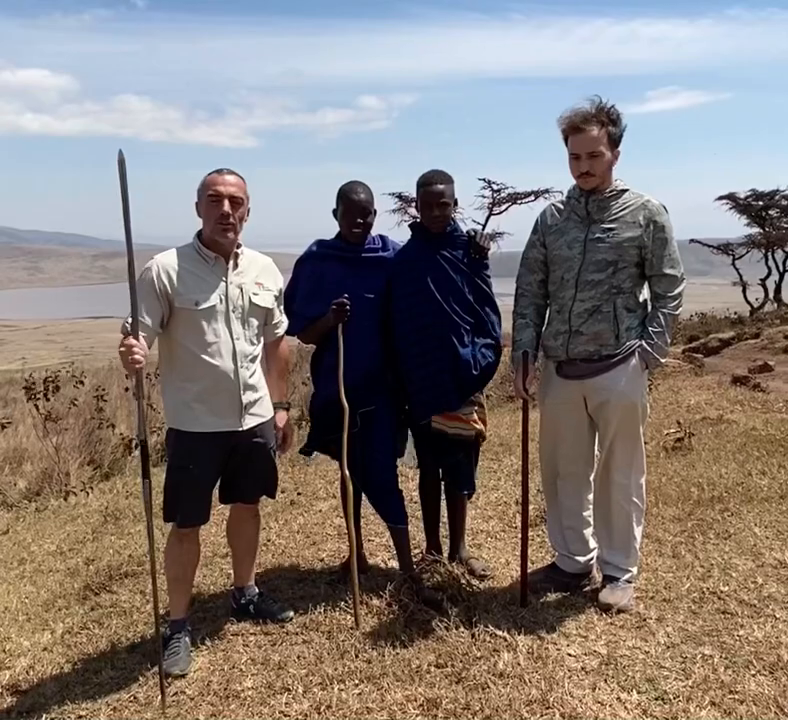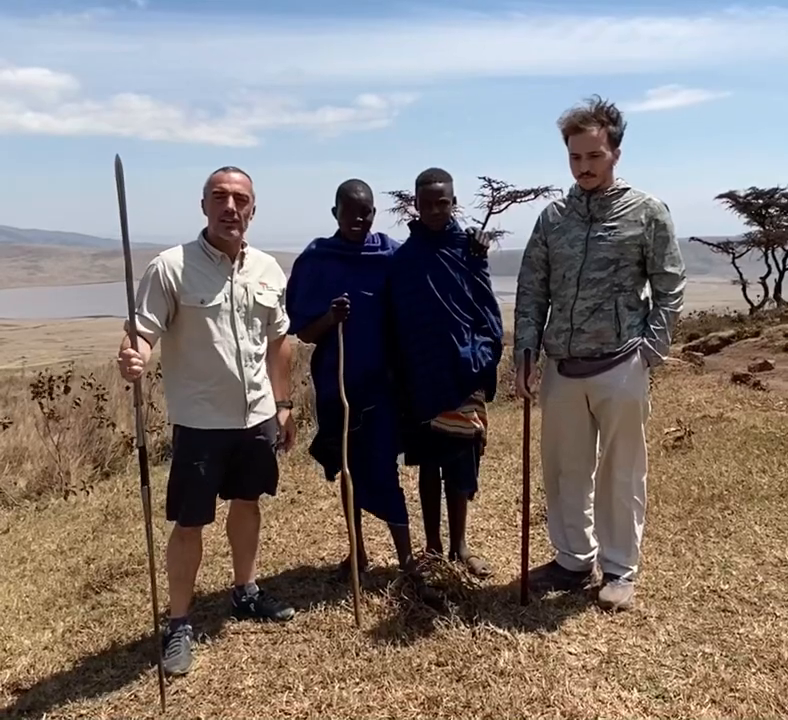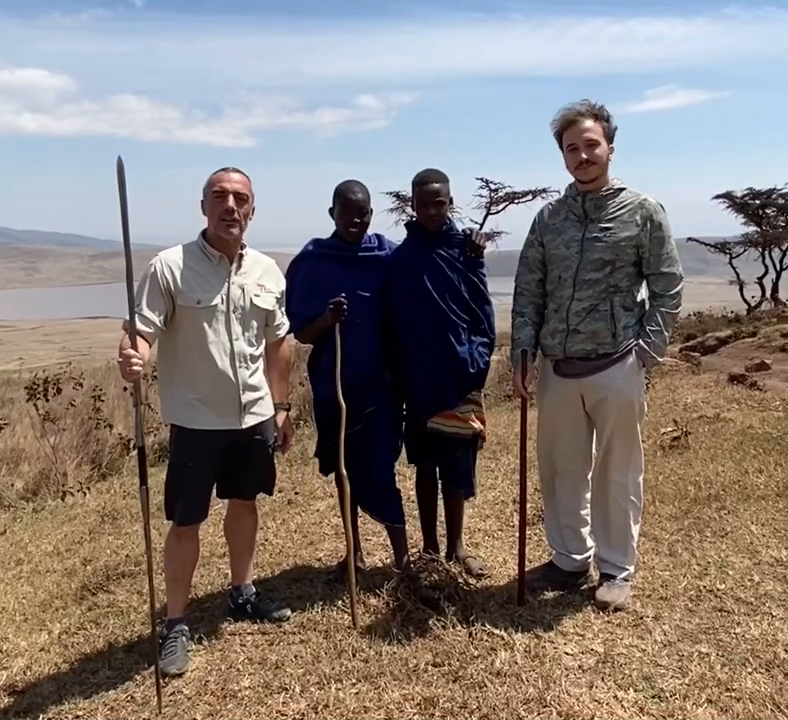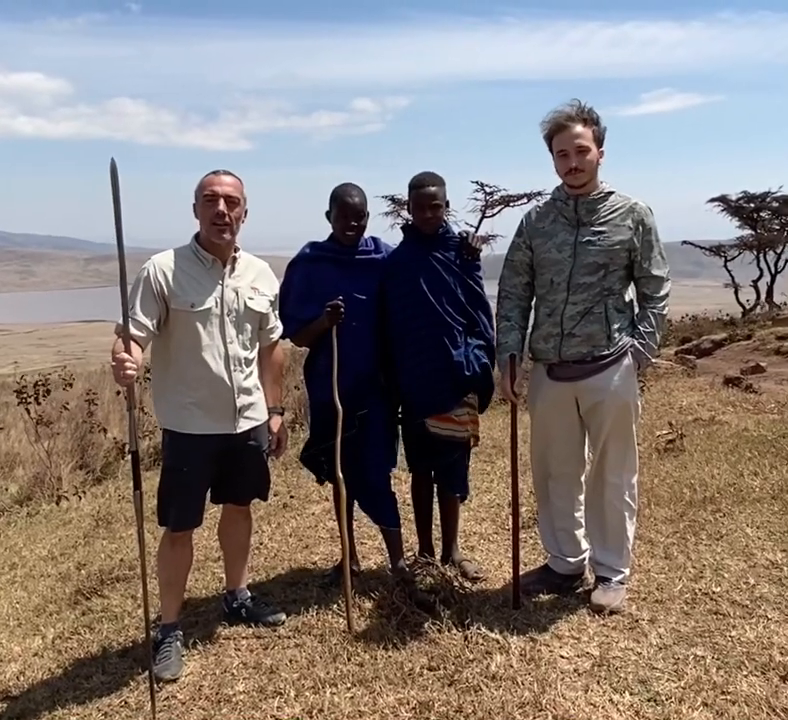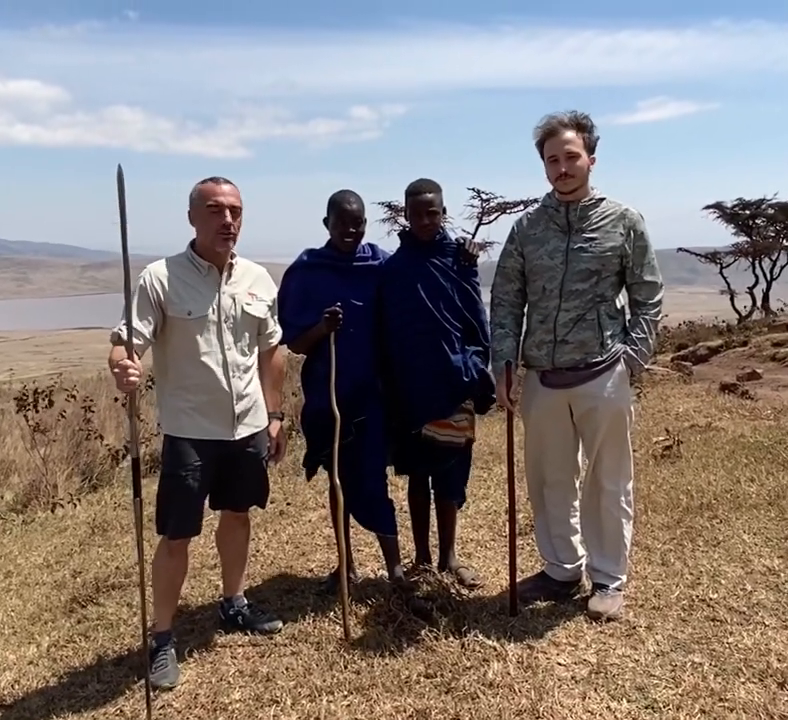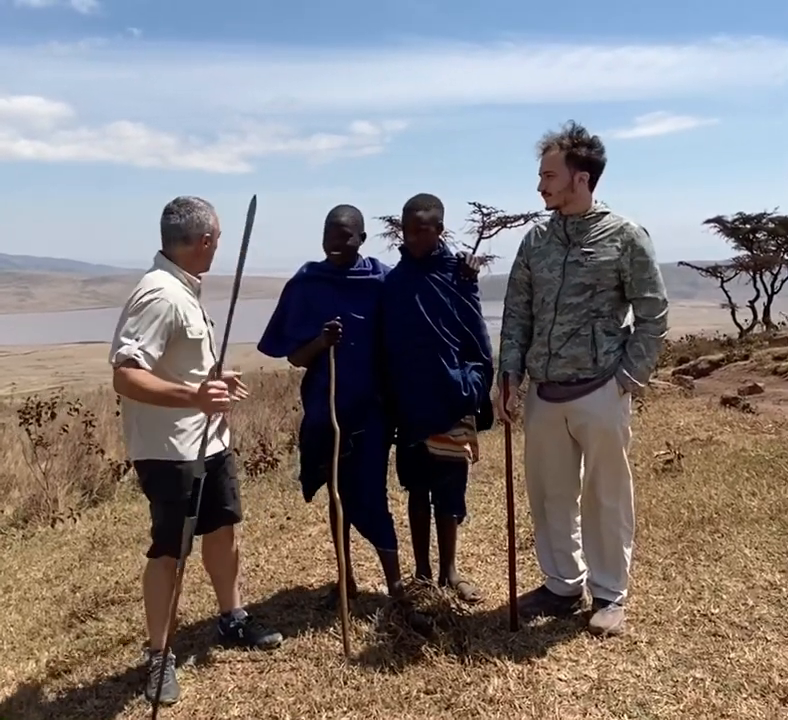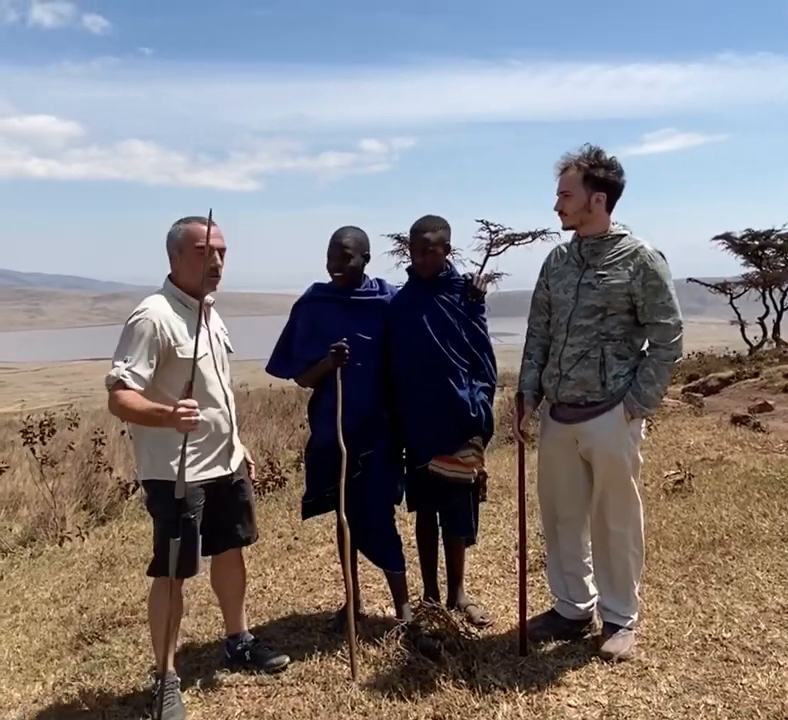
dt=0.7s
person 1, frame 1
left shoulder: (645, 214)
right shoulder: (551, 218)
left elbow: (669, 291)
right elbow: (529, 292)
left wrist: (648, 353)
right wrist: (523, 355)
left hip: (618, 370)
right hip: (559, 370)
left knee: (620, 474)
right knee: (563, 472)
left ankle: (619, 572)
right ankle: (574, 562)
person 1, frame 2
left shoulder: (647, 212)
right shoulder: (553, 217)
left elbow: (670, 289)
right elbow: (531, 291)
left wrist: (649, 351)
right wrist: (525, 353)
left hip: (620, 367)
right hip: (561, 367)
left knee: (621, 473)
right knee: (565, 471)
left ankle: (620, 570)
right ankle: (575, 560)
person 1, frame 3
left shoulder: (642, 211)
right shoulder: (548, 217)
left elbow: (667, 289)
right elbow: (528, 290)
left wrist: (646, 351)
right wrist: (522, 353)
left hip: (616, 367)
right hip: (556, 368)
left knee: (617, 473)
right knee: (561, 471)
left ankle: (616, 569)
right ankle: (570, 560)
person 1, frame 4
left shoulder: (632, 215)
right shoulder: (535, 220)
left elbow: (655, 292)
right elbow: (513, 294)
left wrist: (639, 352)
right wrist: (507, 358)
left hip: (609, 370)
right hip: (548, 371)
left knee: (612, 476)
right knee: (553, 475)
left ankle: (611, 573)
right ankle: (565, 564)
person 1, frame 5
left shoulder: (623, 221)
right shoulder: (526, 227)
left elbow: (648, 297)
right elbow: (505, 300)
left wrist: (633, 358)
right wrist: (503, 366)
left hip: (603, 375)
right hip: (542, 378)
left knee: (608, 482)
right knee: (549, 482)
left ankle: (608, 578)
right ankle: (562, 570)
person 1, frame 6
left shoulder: (625, 237)
right shoulder: (536, 239)
left elbow: (653, 316)
right elbow: (516, 313)
left wrist: (629, 379)
right wrist: (509, 376)
left hip: (600, 392)
right hip: (543, 393)
left knee: (606, 497)
right knee: (550, 495)
left ankle: (609, 594)
right ankle: (563, 585)
person 1, frame 7
left shoulder: (640, 260)
right shoulder: (557, 260)
left elbow: (667, 341)
left wrist: (637, 406)
right wrist: (528, 396)
left hip: (610, 415)
right hip: (557, 414)
left knee: (616, 521)
right knee: (562, 518)
left ankle: (619, 618)
right ankle: (573, 608)
person 2, frame 1
left shoulder: (265, 269)
right shoulder: (165, 269)
right elbow: (137, 332)
left wrist: (280, 406)
right wrist: (132, 350)
left hip: (253, 418)
right hip: (195, 422)
left knee: (246, 506)
right knee: (186, 524)
left ankle: (245, 593)
right ankle: (178, 625)
person 2, frame 2
left shoulder: (268, 269)
right shoulder: (170, 267)
right elbow: (142, 332)
left wrist: (282, 404)
right wrist: (133, 357)
left hip: (257, 416)
right hip: (200, 421)
left knee: (247, 502)
right knee: (190, 522)
left ankle: (246, 591)
right ankle: (179, 624)
person 2, frame 3
left shoulder: (267, 270)
right shoulder: (169, 266)
right elbow: (141, 331)
left wrist: (281, 407)
right wrist: (131, 357)
left hip: (254, 416)
right hip: (195, 420)
left knee: (244, 503)
right knee: (185, 522)
left ankle: (242, 592)
right ankle: (175, 625)
person 2, frame 4
left shoulder: (260, 273)
right shoulder: (162, 270)
right elbow: (133, 336)
left wrist: (275, 411)
right wrist: (124, 362)
left hip: (248, 420)
right hip: (190, 425)
left knee: (239, 508)
right knee: (179, 528)
left ankle: (237, 597)
right ankle: (169, 630)
person 2, frame 5
left shoulder: (258, 278)
right shoulder: (159, 278)
left elbow: (270, 351)
right elbow: (126, 343)
left wrist: (274, 415)
right wrist: (123, 367)
left hip: (247, 427)
right hip: (189, 432)
left knee: (237, 515)
right knee: (176, 535)
left ankle: (234, 604)
right ankle: (162, 638)
person 2, frame 6
left shoulder: (181, 289)
right shoulder: (161, 295)
right elbow: (126, 376)
left wrist: (213, 376)
right wrist: (191, 397)
left hip: (208, 440)
right hip: (170, 450)
left knee: (221, 529)
right knee: (168, 551)
left ankle: (232, 618)
right ankle: (159, 655)
person 2, frame 7
left shoulder: (210, 313)
right shoulder: (153, 317)
right elbow: (119, 396)
left wrist: (237, 442)
right wrist: (166, 415)
left hip: (224, 464)
right hip: (177, 472)
left knee: (230, 551)
right knee: (171, 573)
left ankle: (239, 642)
right ankle: (165, 677)
person 3, frame 1
left shoulder: (468, 249)
right shoulder: (405, 258)
left elbow: (486, 307)
right elbow: (399, 323)
left wrist: (482, 355)
right wrist: (404, 379)
left hip: (463, 374)
right hip: (423, 379)
left knee: (460, 464)
right knee: (430, 464)
left ankle: (458, 546)
right ankle: (433, 547)
person 3, frame 2
left shoulder: (467, 248)
right shoulder: (404, 256)
left elbow: (485, 307)
right elbow: (398, 322)
left wrist: (483, 355)
right wrist: (402, 379)
left hip: (464, 373)
right hip: (423, 378)
left knee: (460, 463)
right knee: (429, 463)
left ankle: (459, 545)
right ankle: (433, 546)
person 3, frame 3
left shoulder: (465, 248)
right shoulder: (401, 257)
left elbow: (482, 308)
right elbow: (395, 322)
left wrist: (479, 356)
right wrist: (399, 377)
left hip: (461, 374)
right hip: (421, 378)
left knee: (458, 464)
right knee: (426, 463)
left ankle: (456, 545)
right ankle: (430, 547)
person 3, frame 4
left shoulder: (461, 252)
right shoulder: (398, 260)
left elbow: (479, 311)
right elbow: (391, 325)
left wrist: (479, 361)
right wrist: (395, 382)
left hip: (457, 377)
right hip: (416, 381)
left knee: (453, 468)
right knee: (422, 467)
left ankle: (452, 549)
right ankle: (425, 550)
person 3, frame 5
left shoulder: (458, 259)
right shoulder: (394, 266)
left elbow: (476, 318)
right elbow: (387, 332)
left wrist: (476, 369)
right wrist: (391, 388)
left hip: (453, 383)
right hip: (412, 388)
left knee: (450, 474)
right knee: (418, 473)
left ankle: (448, 555)
right ankle: (422, 557)
person 3, frame 6
left shoulder: (456, 275)
right shoulder: (395, 281)
left elbow: (475, 335)
right elbow: (388, 344)
left wrist: (475, 386)
right wrist: (390, 400)
left hip: (453, 400)
right hip: (413, 402)
left knee: (450, 489)
right knee: (419, 487)
left ankle: (449, 570)
right ankle: (423, 571)
person 3, frame 7
left shoulder: (464, 295)
right shoulder: (401, 302)
left elbow: (481, 356)
right elbow: (395, 364)
left wrist: (480, 408)
right wrist: (398, 419)
left hip: (460, 420)
right hip: (419, 423)
left knee: (458, 510)
right knee: (426, 509)
left ankle: (457, 592)
right ankle: (430, 593)
person 4, frame 1
left shoulder: (392, 255)
right shoulder: (315, 261)
right elbow: (303, 334)
right wrist: (328, 320)
left hip: (382, 384)
right hip: (336, 384)
left knee: (382, 472)
right knee: (350, 470)
left ankle: (405, 561)
right ankle: (356, 552)
person 4, frame 2
left shoulder: (393, 254)
right shoulder: (314, 260)
right elbow: (303, 332)
right wrist: (329, 318)
left hip: (381, 381)
right hip: (336, 382)
left knee: (382, 470)
right knee: (348, 468)
left ankle: (406, 557)
right ankle: (357, 550)
person 4, frame 3
left shoulder: (389, 255)
right shoulder: (311, 261)
right elbow: (301, 334)
right wrist: (325, 320)
left hip: (379, 382)
right hip: (333, 383)
left knee: (379, 470)
right knee: (346, 469)
left ankle: (402, 557)
right ankle: (354, 551)
person 4, frame 4
left shoulder: (386, 258)
right shoulder: (308, 263)
right elbow: (296, 336)
right wrist: (323, 322)
left hip: (375, 385)
right hip: (329, 386)
left knee: (374, 473)
right knee: (340, 472)
left ankle: (398, 559)
right ankle: (349, 555)
person 4, frame 5
left shoulder: (382, 265)
right shoulder: (305, 271)
right elbow: (295, 343)
right wrist: (320, 328)
left hip: (371, 391)
right hip: (326, 392)
left knee: (371, 479)
right knee: (339, 478)
left ankle: (395, 566)
right ankle: (346, 564)
person 4, frame 6
left shoulder: (381, 280)
right shoulder: (304, 284)
right elbow: (295, 357)
right wrist: (321, 342)
left hip: (369, 407)
right hip: (325, 408)
left knee: (369, 495)
right knee: (339, 493)
left ankle: (394, 580)
right ankle: (346, 578)
person 4, frame 7
left shoulder: (388, 300)
right shoulder: (311, 305)
right elbow: (302, 377)
right wrist: (328, 363)
left hip: (377, 427)
right hip: (332, 428)
left knee: (377, 517)
right knee: (346, 516)
left ankle: (402, 604)
right ankle: (354, 600)
